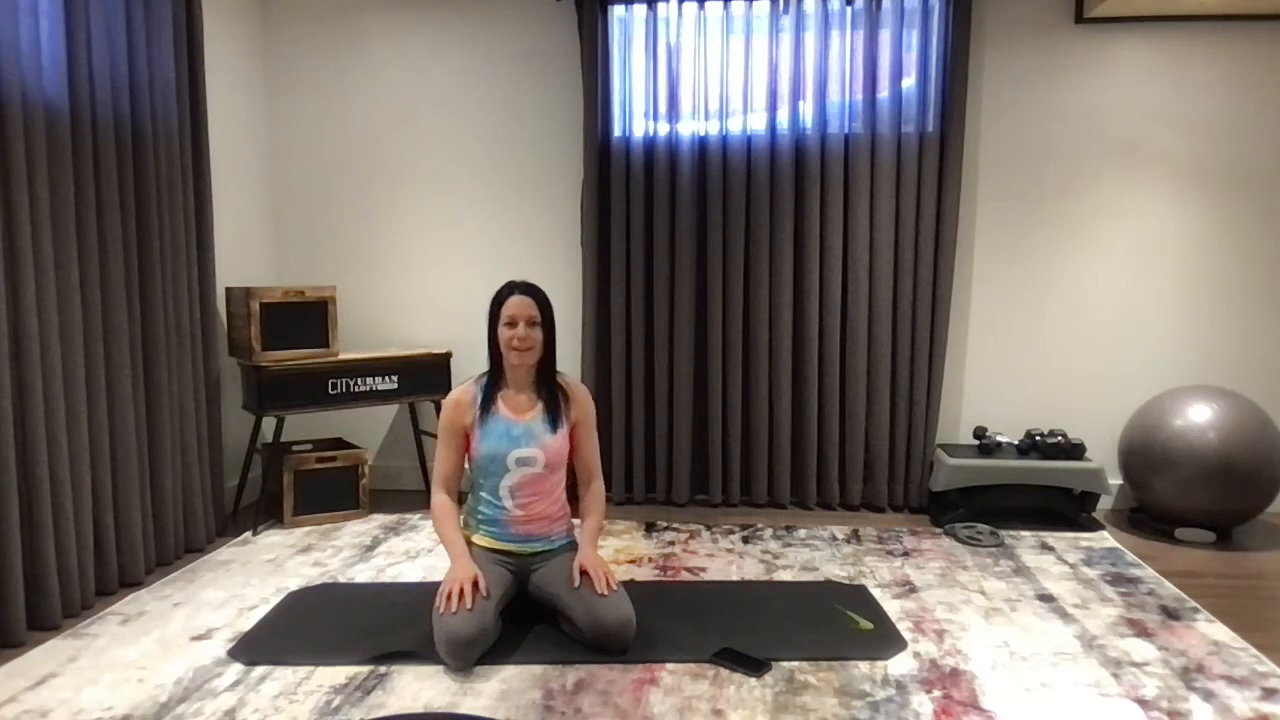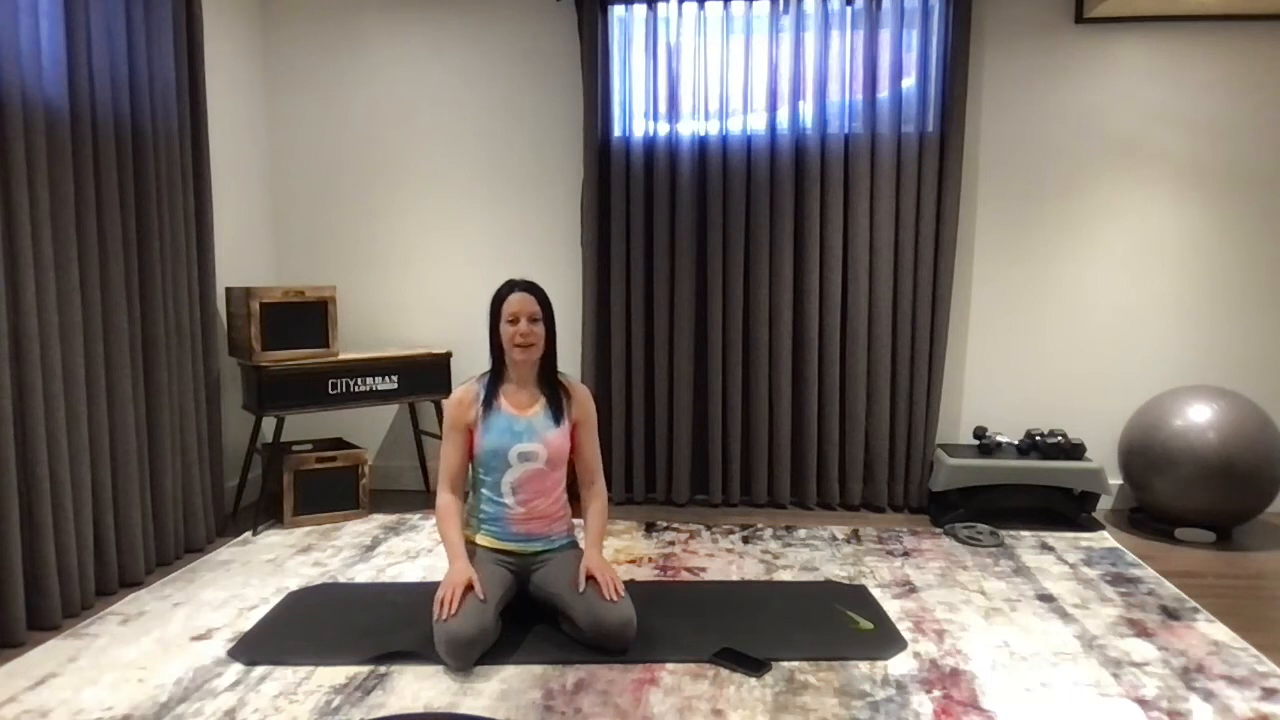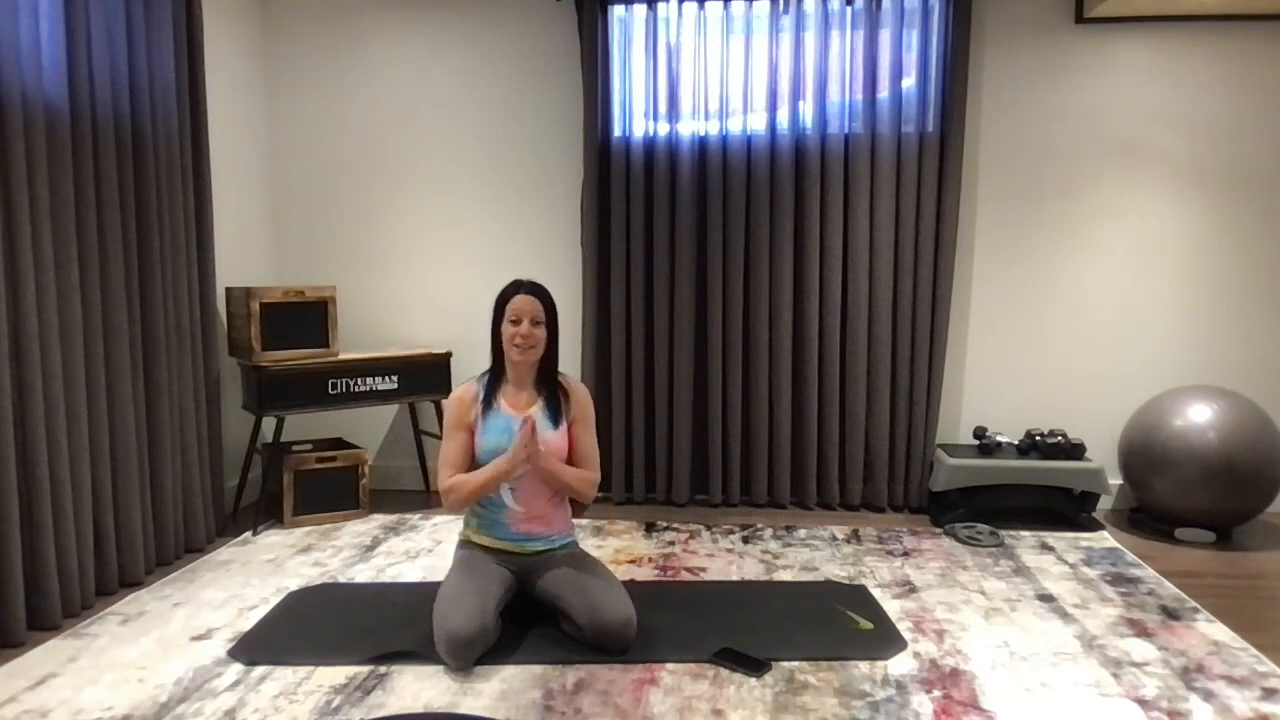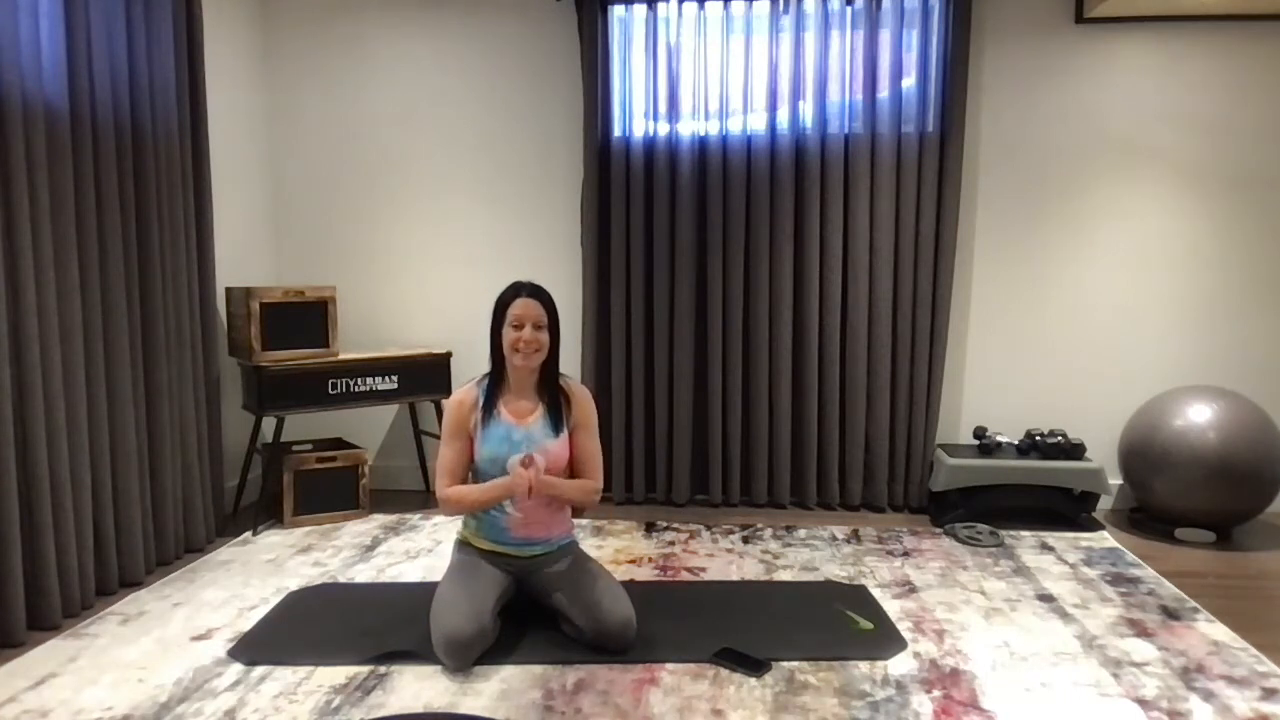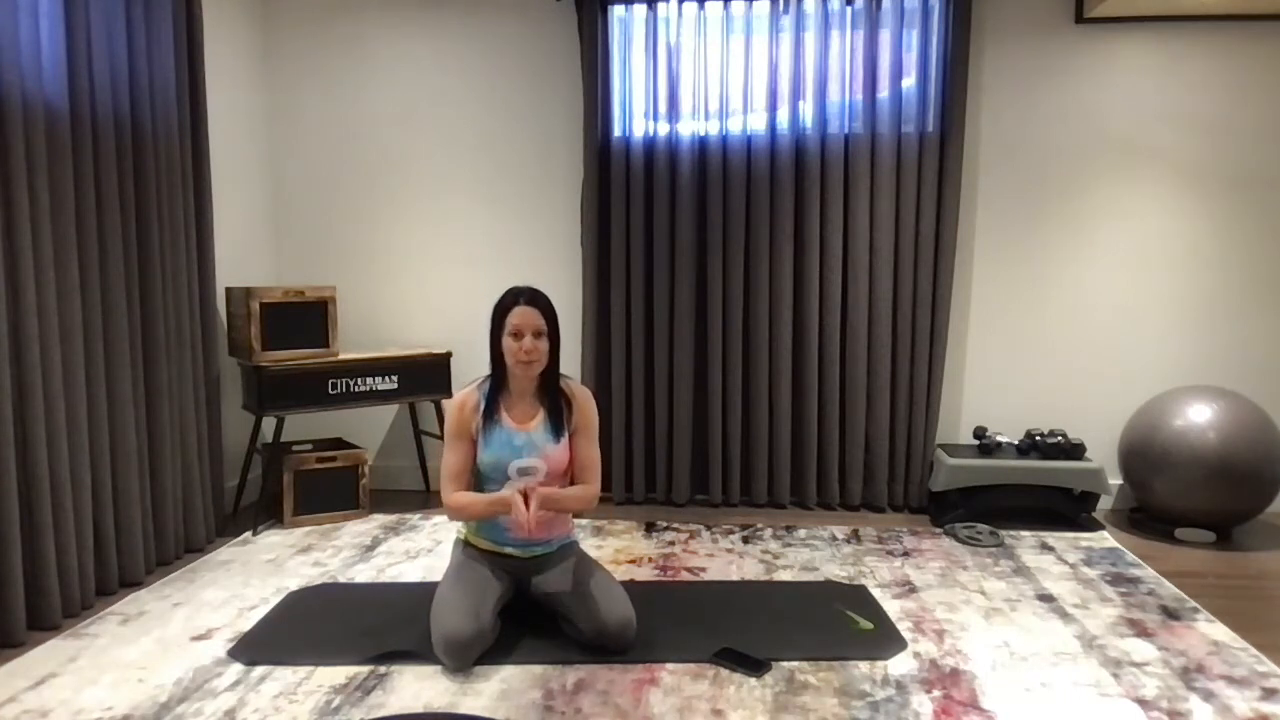
dt=1s
person 1, frame 1
left shoulder: (573, 398)
right shoulder: (464, 402)
left elbow: (591, 482)
right elbow: (443, 492)
left wrist: (588, 545)
right wrist: (460, 559)
left hip: (555, 547)
right hip: (487, 547)
left knee: (617, 628)
right knee: (458, 642)
left ankle: (538, 598)
right ankle: (498, 602)
person 1, frame 2
left shoulder: (574, 397)
right shoulder: (467, 400)
left elbow: (592, 484)
right elbow: (449, 491)
left wrist: (594, 550)
right wrist: (458, 560)
left hip: (555, 547)
right hip: (487, 548)
left knee: (618, 628)
right knee: (458, 642)
left ankle: (535, 597)
right ankle: (504, 600)
person 1, frame 3
left shoulder: (572, 396)
right shoulder: (467, 400)
left elbow: (588, 487)
right elbow: (450, 495)
left wrist: (539, 458)
right wrist: (510, 460)
left hip: (555, 548)
right hip: (486, 548)
left knee: (618, 628)
right knee: (459, 642)
left ankle: (534, 595)
right ankle: (503, 598)
person 1, frame 4
left shoulder: (574, 399)
right shoulder: (466, 403)
left elbow: (592, 490)
right elbow: (447, 497)
left wrist: (542, 483)
right wrist: (508, 485)
left hip: (555, 550)
right hip: (483, 550)
left knee: (618, 629)
right knee: (456, 644)
left ankle: (535, 596)
right ankle: (502, 599)
person 1, frame 5
left shoulder: (576, 401)
right shoulder: (467, 406)
left elbow: (589, 494)
right elbow: (453, 501)
left wrist: (541, 496)
right wrist: (507, 500)
left hip: (555, 550)
right hip: (484, 550)
left knee: (618, 628)
right knee: (455, 644)
left ankle: (531, 595)
right ankle: (504, 599)
